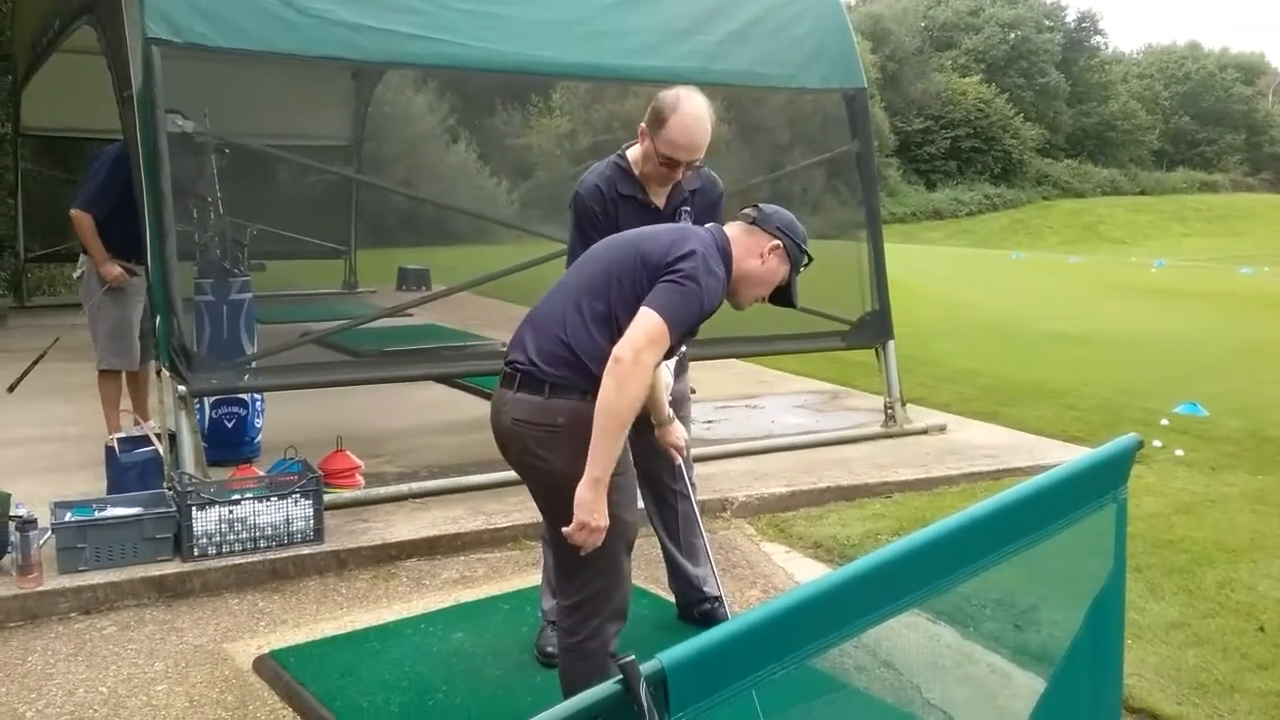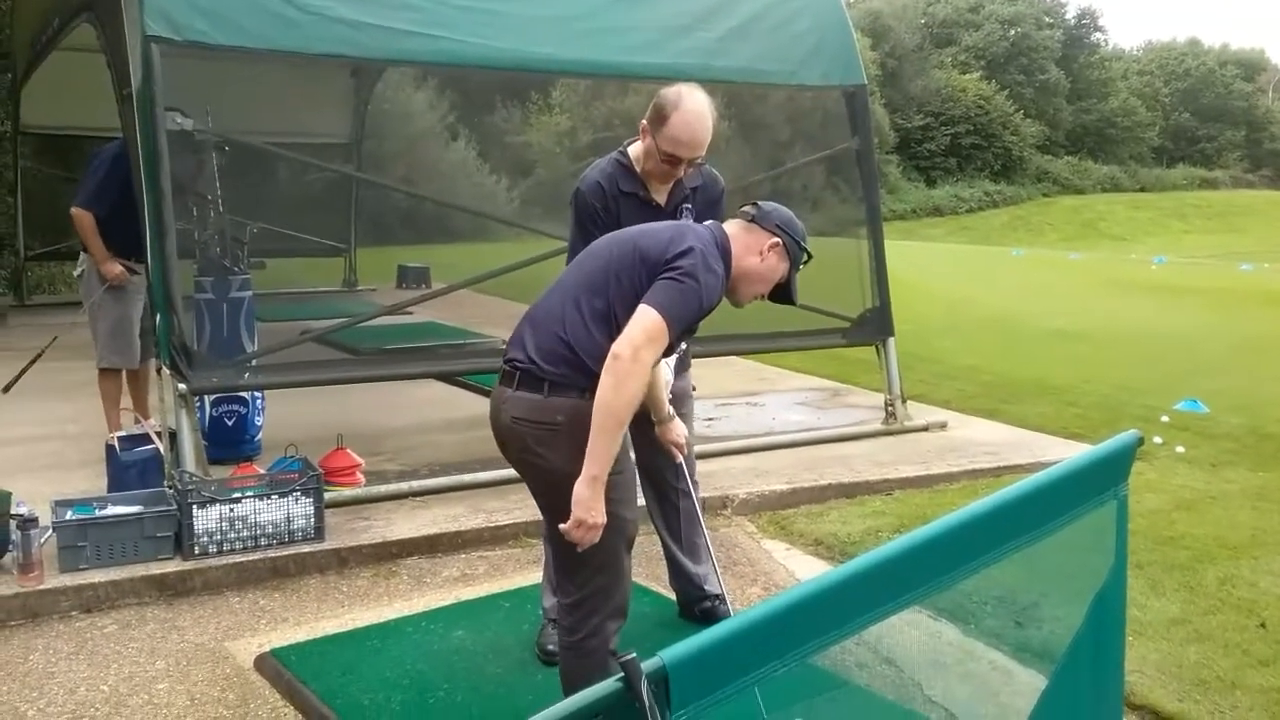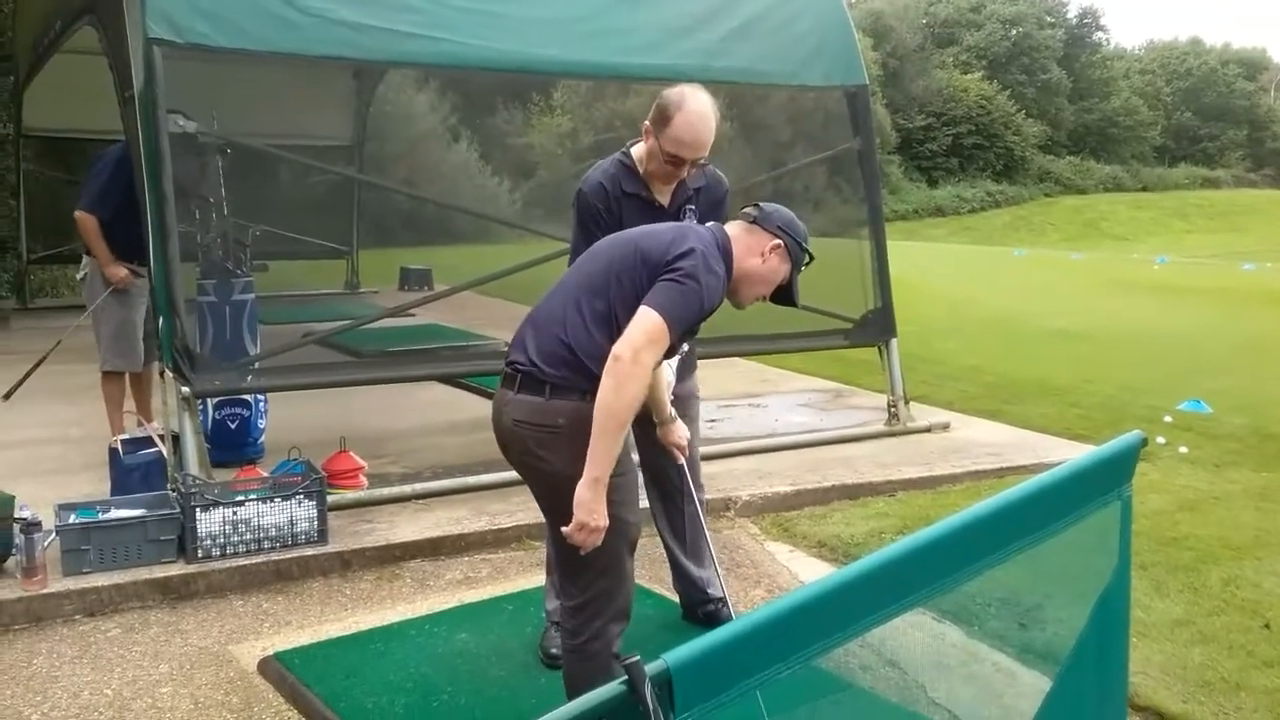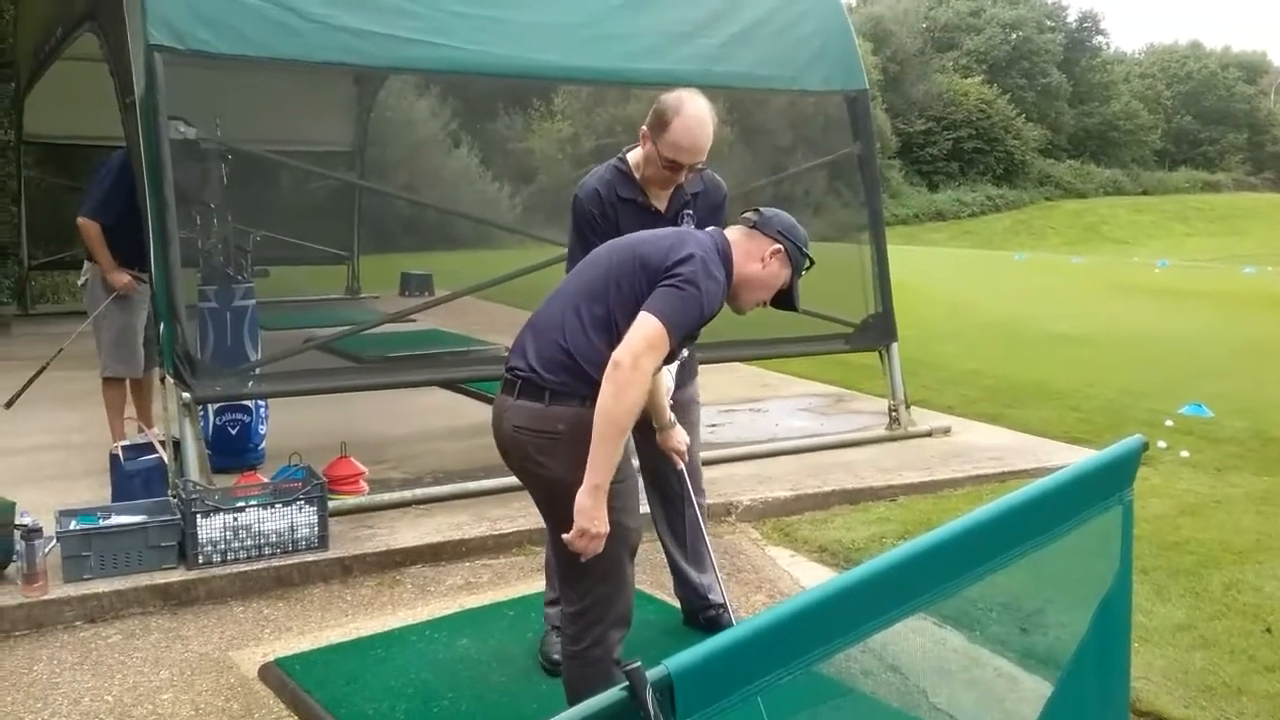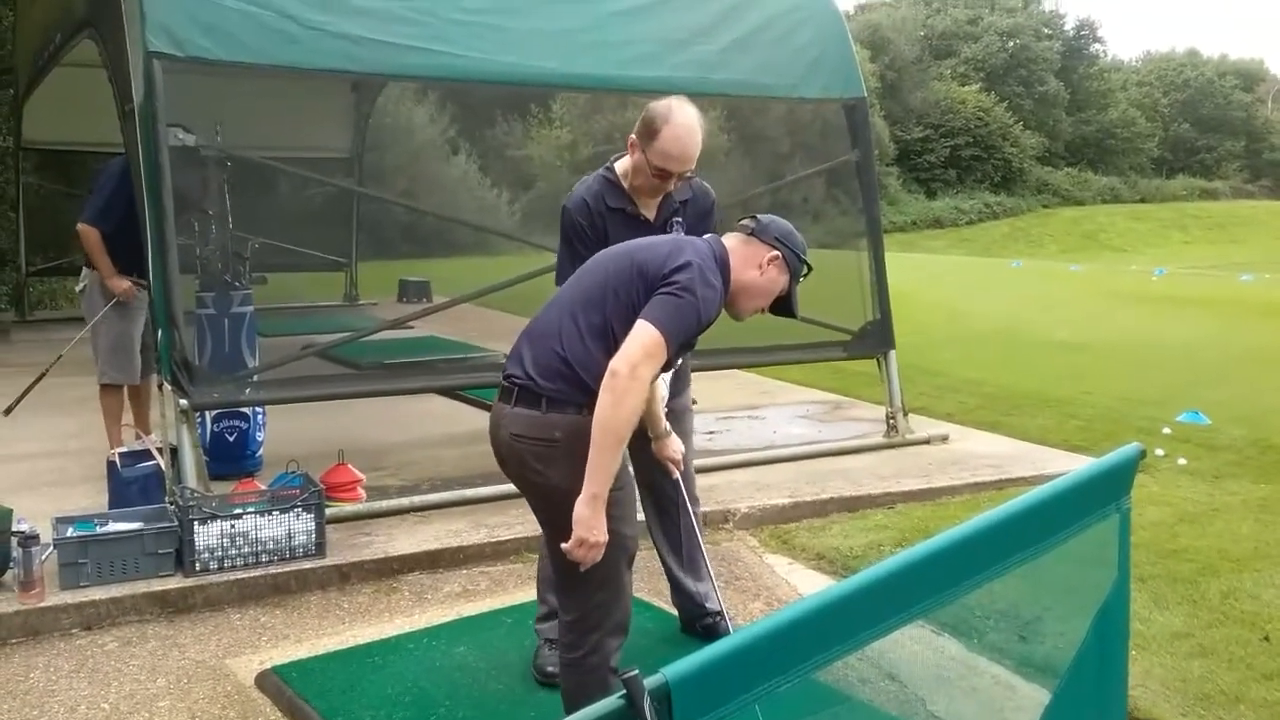
dt=0.1s
person 1, frame 1
left shoulder: (706, 191)
right shoulder: (597, 191)
left wrist: (671, 345)
left hip: (665, 355)
left knee: (674, 475)
left ankle: (697, 593)
right ankle: (559, 612)
person 1, frame 2
left shoulder: (707, 189)
right shoulder: (598, 188)
left wrist: (673, 340)
left hip: (668, 354)
left knee: (676, 473)
left ankle: (698, 591)
right ankle: (560, 610)
person 1, frame 3
left shoulder: (711, 189)
right shoulder: (600, 189)
left wrist: (675, 341)
left hip: (672, 356)
left knee: (681, 475)
left ankle: (701, 593)
right ankle: (563, 613)
person 1, frame 4
left shoulder: (710, 194)
right shoulder: (597, 195)
left hip: (673, 362)
left knee: (682, 481)
left ankle: (702, 599)
right ankle: (561, 615)
person 1, frame 5
left shoulder: (698, 201)
right shoulder: (586, 205)
left hip: (665, 370)
left knee: (676, 490)
left ankle: (699, 607)
right ankle: (555, 628)
person 2, frame 1
left shoulder: (679, 245)
right shoulder: (703, 266)
right elbow: (629, 359)
left wrist: (663, 420)
right wrist: (595, 485)
left hip: (525, 400)
right hip: (559, 411)
left knee: (592, 568)
right knee: (597, 590)
person 2, frame 2
left shoulder: (677, 243)
right shoulder: (702, 263)
right elbow: (627, 356)
left wrist: (664, 417)
right wrist: (592, 482)
left hip: (525, 398)
right hip: (558, 408)
left knee: (594, 565)
right knee: (597, 589)
person 2, frame 3
left shoulder: (679, 244)
right shoulder: (703, 264)
right elbow: (628, 358)
left wrist: (665, 418)
right wrist: (594, 485)
left hip: (527, 401)
right hip: (560, 411)
left knee: (597, 566)
right knee: (600, 591)
person 2, frame 4
left shoulder: (679, 250)
right shoulder: (703, 270)
right elbow: (627, 364)
left wrist: (664, 424)
right wrist: (594, 492)
left hip: (527, 406)
right hip: (559, 417)
left knee: (598, 577)
right knee: (601, 599)
left ankle: (604, 695)
person 2, frame 5
left shoulder: (677, 257)
right shoulder: (700, 277)
right elbow: (625, 373)
left wrist: (659, 433)
right wrist: (592, 500)
left hip: (525, 414)
right hip: (556, 425)
left knee: (597, 581)
right knee: (598, 607)
person 3, frame 1
right shoulder: (115, 158)
right elbow: (79, 213)
right wrist: (103, 262)
left hip: (142, 270)
right hip: (111, 272)
left knee: (143, 354)
right knee: (114, 356)
left ankle: (144, 424)
right ankle: (115, 434)
person 3, frame 2
right shoulder: (115, 156)
right elbow: (80, 211)
right wrist: (103, 261)
left hip: (142, 268)
right hip: (111, 269)
left knee: (144, 351)
right knee: (115, 354)
left ankle: (144, 421)
right ankle: (115, 432)
person 3, frame 3
right shoulder: (119, 159)
right elbow: (84, 215)
right wrist: (108, 264)
left hip: (145, 271)
right hip: (115, 272)
left knee: (147, 354)
right knee: (118, 357)
left ankle: (147, 425)
right ankle: (118, 435)
person 3, frame 4
right shoulder: (122, 164)
right elbow: (86, 221)
right wrist: (110, 271)
left hip: (146, 277)
right hip: (115, 279)
left knee: (147, 360)
right knee: (119, 363)
left ankle: (148, 431)
right ankle: (119, 441)
person 3, frame 5
right shoulder: (121, 171)
right elbow: (86, 227)
right wrist: (110, 277)
left hip: (144, 284)
right hip: (112, 285)
left knee: (145, 367)
right knee: (116, 369)
left ankle: (146, 438)
right ankle: (117, 448)
